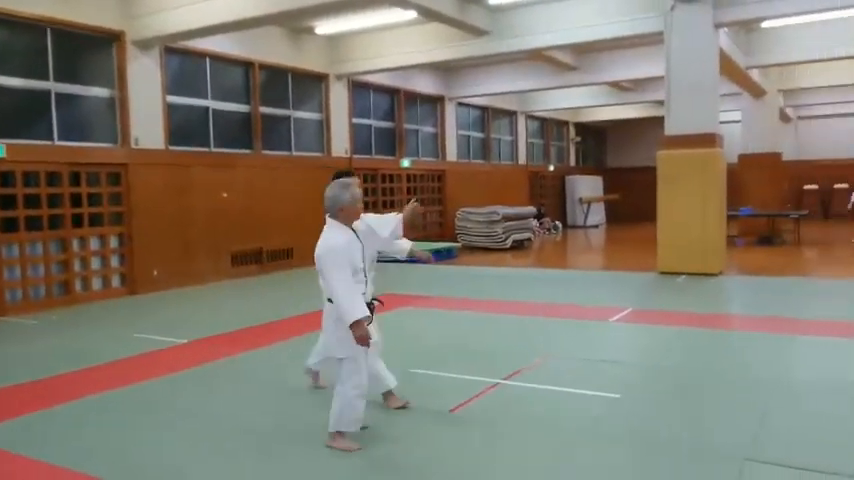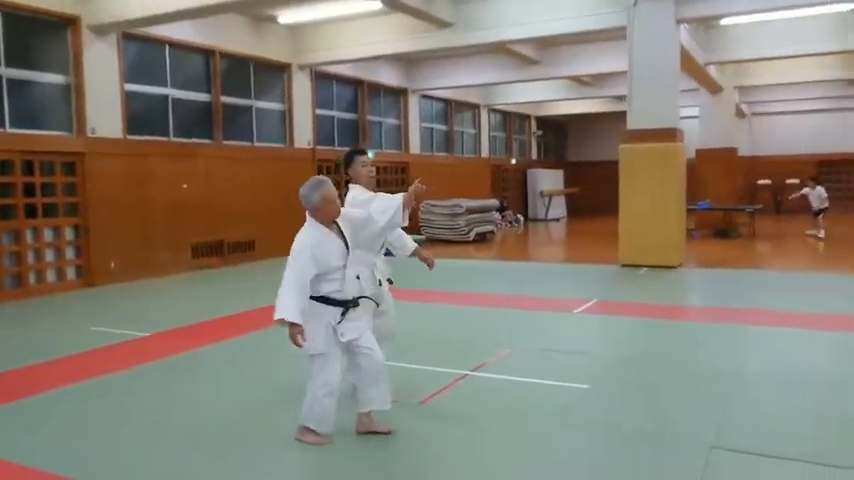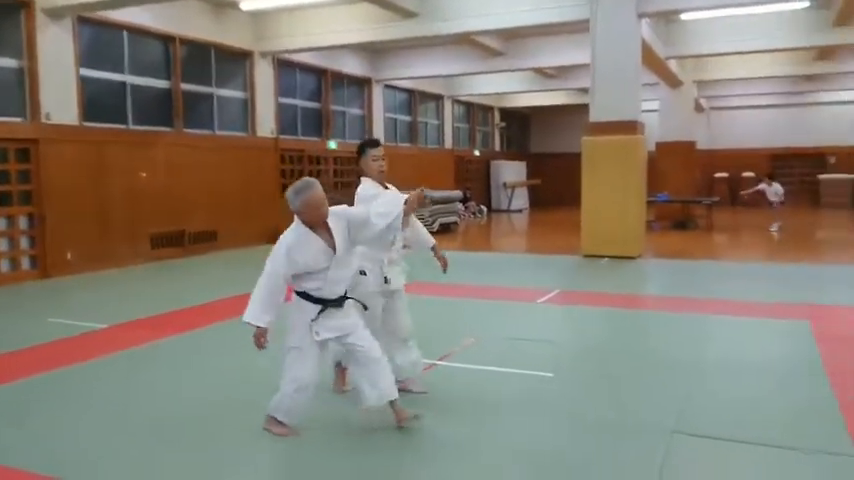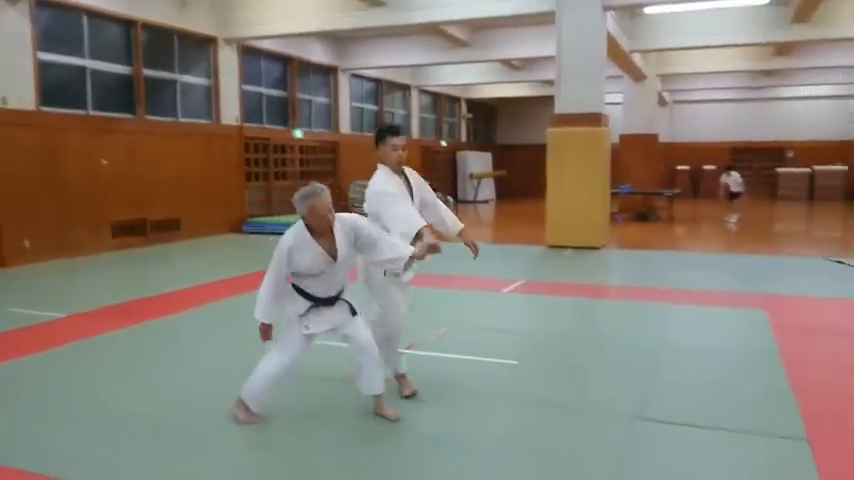
dt=0.2s
person 1, frame 1
left shoulder: (345, 230)
right shoulder: (335, 243)
right elbow: (341, 286)
right wrist: (357, 322)
left hip: (350, 314)
right hip: (344, 319)
left knee: (355, 373)
right knee: (354, 379)
left ankle: (341, 421)
right ankle: (336, 434)
person 1, frame 2
left shoulder: (345, 219)
right shoulder: (307, 242)
left elbow: (376, 218)
right elbow: (294, 282)
left wrist: (406, 199)
right wrist: (291, 320)
left hip: (353, 310)
right hip: (324, 317)
left knee: (372, 361)
right knee: (327, 377)
left ankle: (365, 420)
right ankle: (308, 428)
person 1, frame 3
left shoulder: (341, 217)
right shoulder: (290, 243)
left elbow: (373, 219)
right elbow: (271, 283)
left wrist: (406, 204)
right wrist: (260, 323)
left hip: (342, 308)
right hip: (309, 314)
left knee: (369, 354)
right knee: (303, 374)
left ankle: (395, 409)
right ankle: (276, 418)
person 1, frame 4
left shoulder: (351, 223)
right shoulder: (292, 242)
left elbow: (380, 244)
right elbow: (275, 280)
left wrist: (412, 254)
right wrist: (266, 318)
left hip: (338, 303)
right hip: (303, 306)
left knee: (366, 345)
right knee: (280, 358)
left ankle: (378, 401)
right ankle: (245, 404)
person 2, frame 1
left shoulder: (359, 218)
left elbow: (384, 237)
right elbow: (381, 230)
left wrist: (414, 251)
right wrist: (404, 215)
right knee: (369, 340)
left ankle: (314, 368)
right ankle: (387, 391)
person 2, frame 2
left shoulder: (371, 198)
right shoulder: (356, 199)
right elbow: (386, 208)
left wrist: (416, 250)
left hip: (375, 269)
left knee: (384, 326)
person 2, frame 3
left shoulder: (389, 191)
right shoulder: (367, 193)
left elbow: (411, 221)
left wrist: (433, 248)
left hip: (390, 269)
right hip: (368, 272)
left knee: (402, 329)
left ankle: (406, 377)
right ankle: (341, 365)
person 2, frame 4
left shoulder: (410, 177)
right shoulder: (380, 185)
left elbow: (433, 206)
right elbow: (401, 214)
left wrist: (463, 233)
right wrist: (424, 235)
right hip: (381, 263)
left knee: (387, 319)
right knee: (393, 323)
right ankle: (400, 374)
